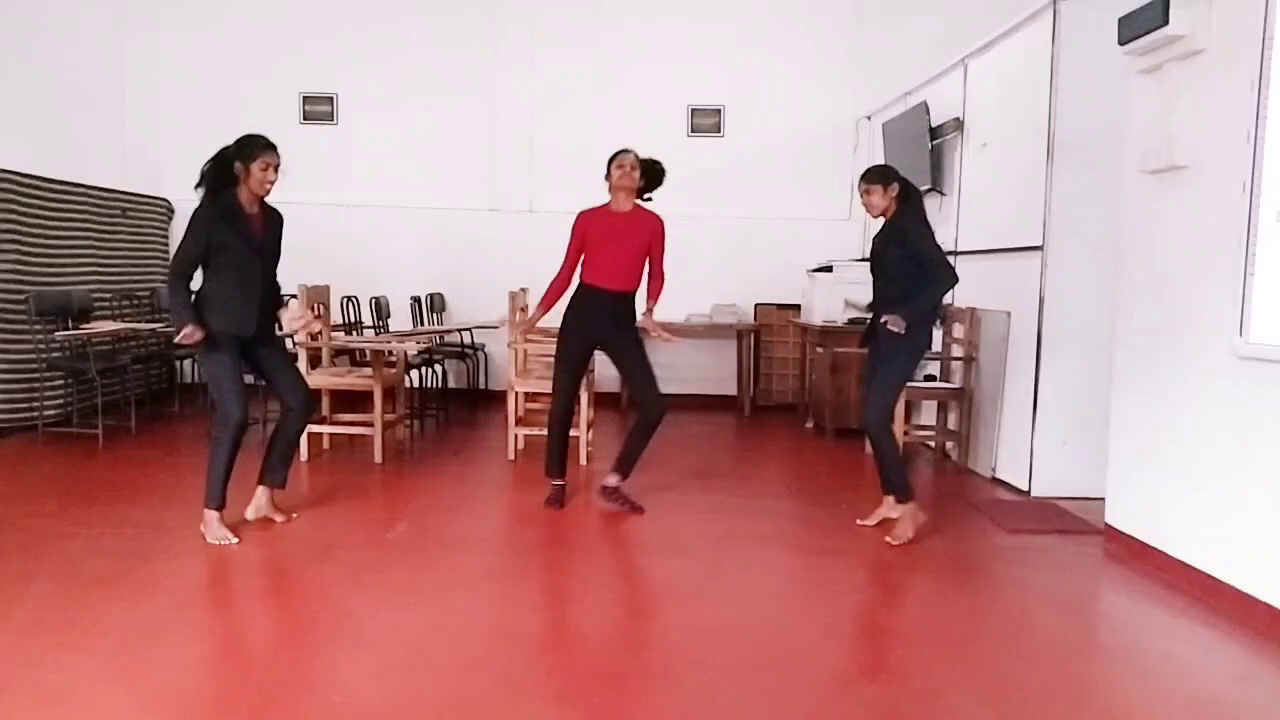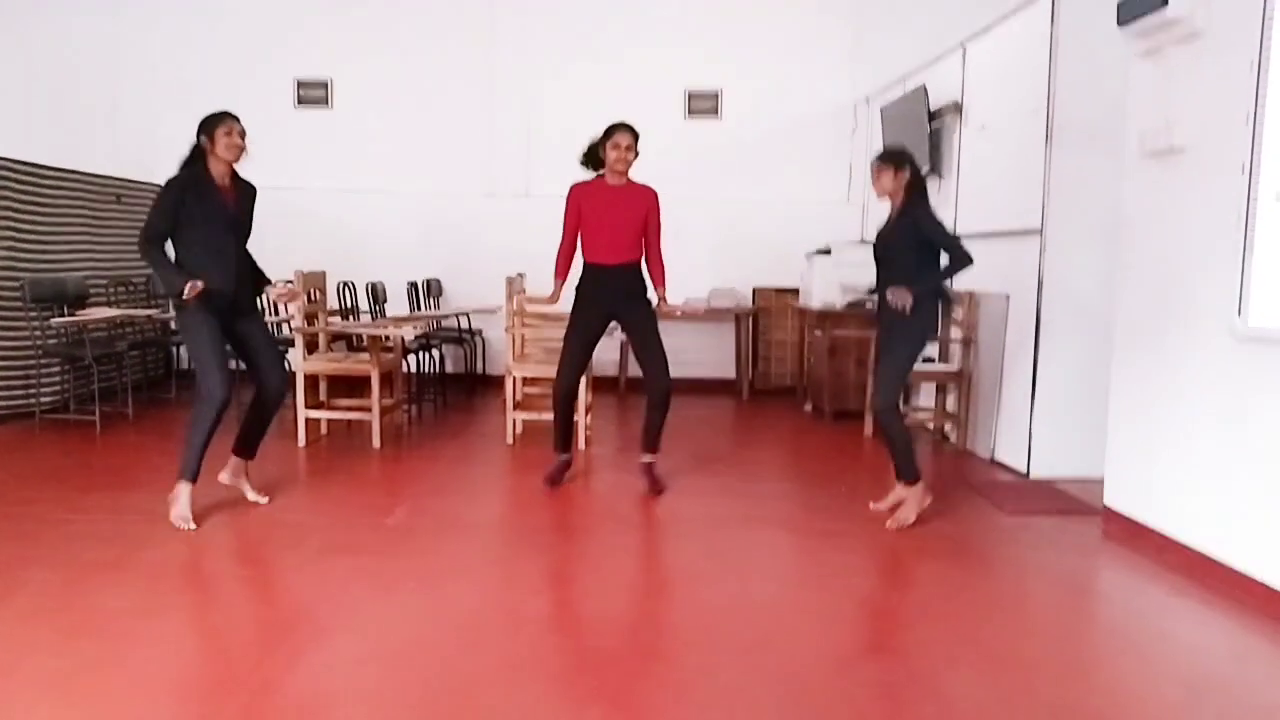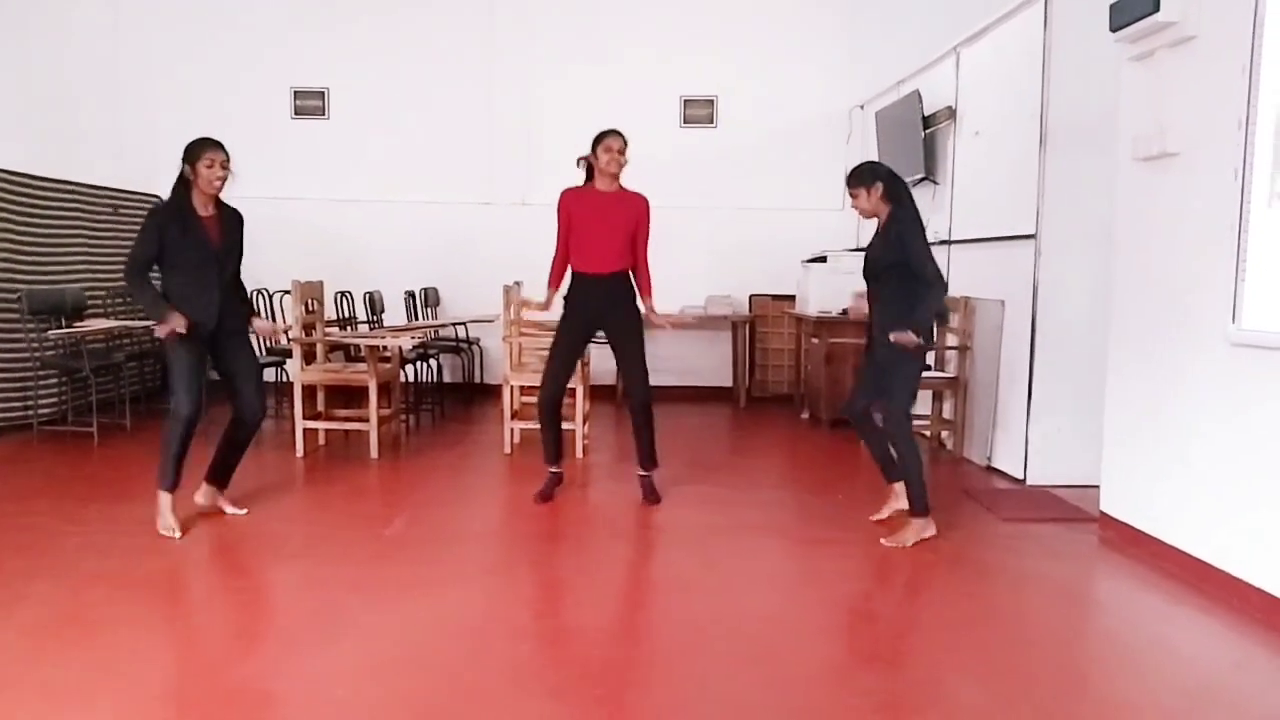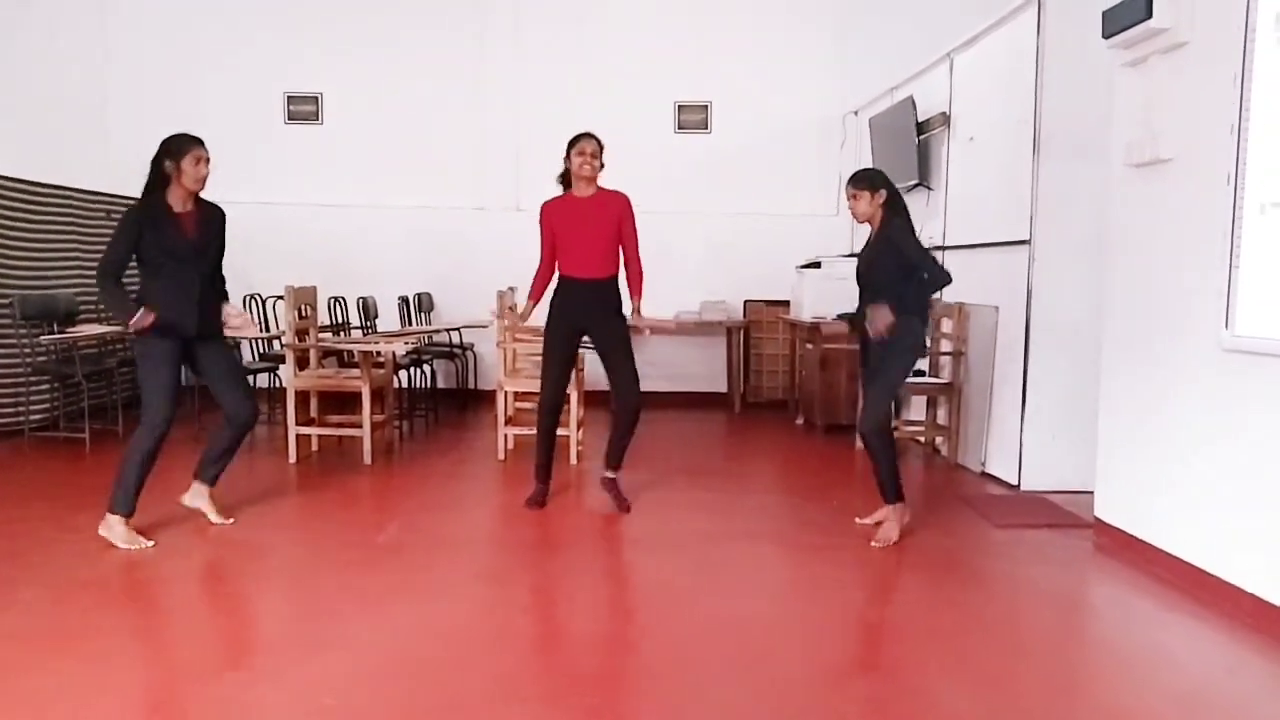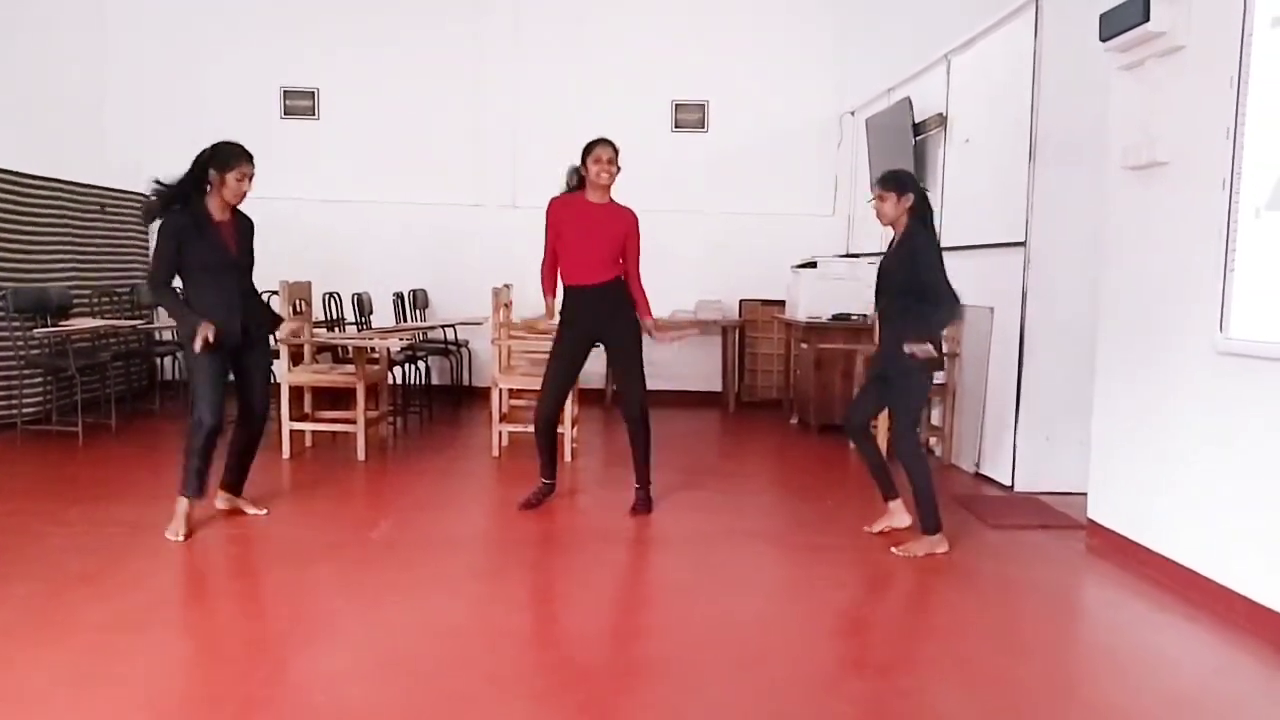
dt=1s
person 1, frame 1
left shoulder: (273, 218)
right shoulder: (213, 211)
right elbow: (179, 273)
left wrist: (284, 312)
right wrist: (187, 321)
left hip: (260, 330)
right hip: (219, 330)
left knee: (300, 402)
right knee: (233, 414)
left ankle: (265, 497)
right ankle: (211, 514)
person 1, frame 2
left shoulder: (246, 191)
right shoulder: (182, 186)
right elbow: (150, 243)
left wrist: (267, 285)
right wrist: (180, 282)
left hip: (241, 301)
right hip: (200, 302)
left knee: (275, 383)
right knee: (217, 389)
left ankle: (237, 466)
right ankle: (183, 488)
person 1, frame 3
left shoulder: (233, 219)
right shoulder: (165, 216)
right elbow: (135, 272)
left wrist: (251, 316)
right wrist: (165, 311)
left hip: (228, 326)
right hip: (185, 327)
left knee: (251, 406)
right knee: (186, 409)
left ankle: (211, 488)
right ankle: (165, 499)
person 1, frame 4
left shoulder: (213, 216)
right shoulder: (143, 216)
right elbow: (108, 274)
left wrist: (224, 308)
right wrist: (128, 312)
left hip: (205, 329)
right hip: (159, 331)
left knee: (242, 411)
right knee: (158, 419)
left ankle: (199, 489)
right ankle: (115, 519)
person 1, frame 5
left shoulder: (244, 225)
right shoulder: (181, 220)
right elbow: (159, 282)
left wrist: (277, 322)
right wrist: (192, 322)
left hip: (249, 332)
right hip: (207, 332)
left knee: (255, 413)
right knee: (208, 415)
left ankle: (229, 492)
right ankle: (184, 503)
person 2, frame 1
left shoulder: (909, 226)
right shoulder: (888, 232)
left elbow: (946, 274)
left wrist: (909, 316)
right wrist: (870, 310)
left hip: (905, 336)
right hip: (886, 333)
left knee: (875, 417)
right knee: (876, 418)
left ankle: (909, 506)
right ankle: (892, 500)
person 2, frame 2
left shoulder: (918, 213)
right shoulder: (893, 218)
left elbow: (960, 257)
left wrist: (915, 292)
right wrist: (875, 291)
left hip: (914, 318)
right hip: (894, 318)
left knee: (883, 403)
right knee: (884, 401)
left ankle: (915, 490)
right ankle: (906, 485)
person 2, frame 3
left shoulder: (904, 227)
right shoulder: (885, 230)
left elbow: (934, 284)
left wrist: (913, 328)
right wrist: (873, 302)
left hip: (904, 341)
right hip: (885, 338)
left knee: (895, 422)
right knee: (857, 410)
left ankle: (922, 519)
right ankle: (899, 489)
person 2, frame 4
left shoulder: (897, 233)
right shoulder: (873, 241)
left elbow: (939, 277)
left wrist: (894, 312)
right wrist: (856, 323)
left hip: (901, 341)
right hip: (878, 342)
left knee: (871, 420)
right knee: (876, 424)
left ankle: (894, 511)
right ankle: (892, 502)
person 2, frame 5
left shoulder: (919, 244)
right shoulder: (897, 245)
left elbow: (948, 302)
left wrist: (926, 339)
right wrist: (889, 330)
left hip: (913, 359)
right hip: (891, 355)
left knee: (904, 442)
right knee: (855, 422)
left ankle: (933, 535)
right ankle: (895, 506)
person 3, frame 1
left shoulder: (652, 223)
right shoulder: (587, 219)
left elbow: (656, 273)
right elbow: (566, 272)
left wrist: (649, 312)
right wrist: (539, 313)
left hip: (622, 318)
right hip: (583, 312)
left knee: (653, 408)
right knee: (562, 405)
left ankle: (614, 482)
right ankle: (556, 482)
person 3, frame 2
left shoulder: (647, 197)
right shoulder: (580, 193)
left elbow: (653, 251)
right elbow: (567, 246)
left wrist: (662, 296)
right wrist: (557, 287)
left hip: (632, 290)
right hip: (591, 290)
left knee: (660, 382)
right knee: (566, 383)
left ankle: (649, 459)
right ankle: (563, 457)
person 3, frame 3
left shoulder: (637, 203)
right shoulder: (570, 199)
left elbow: (640, 260)
right elbow: (562, 254)
left wrist: (649, 305)
right wrist: (550, 295)
left hip: (620, 298)
right hip: (581, 296)
left knee: (638, 391)
right knee: (551, 390)
left ankle: (646, 473)
right ankle: (554, 470)
person 3, frame 4
left shoulder: (618, 203)
right shoulder: (551, 209)
left elbow: (632, 258)
right elbow: (547, 263)
left wrist: (635, 306)
right wrist: (529, 304)
left hip: (606, 302)
right hip: (565, 302)
left knee: (628, 399)
right knee: (551, 400)
left ankle: (610, 474)
right ankle: (542, 481)
person 3, frame 5
left shoulder: (626, 217)
right shoulder: (559, 207)
left elbow: (631, 274)
right elbow: (550, 261)
left wrist: (647, 319)
right wrist: (549, 303)
left hip: (617, 309)
right hip: (574, 311)
left knee: (634, 403)
right knee: (548, 405)
left ankle: (642, 487)
right ankle: (547, 480)
